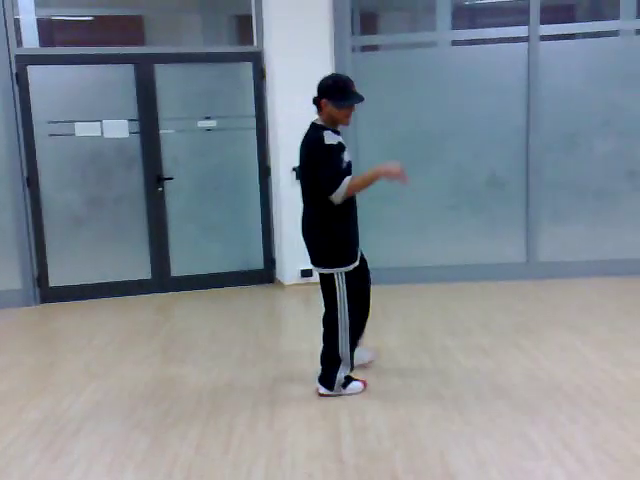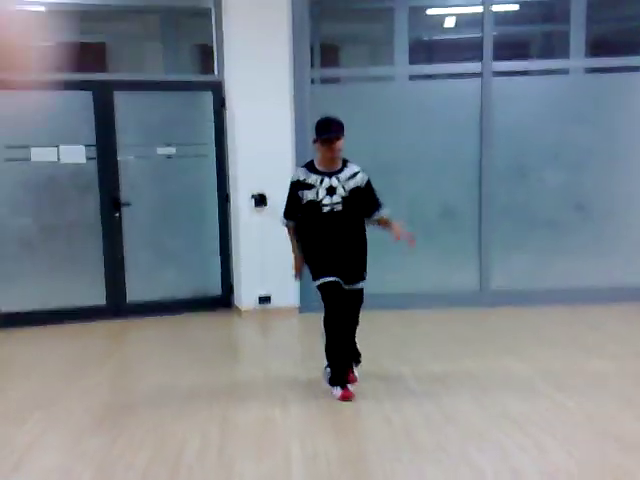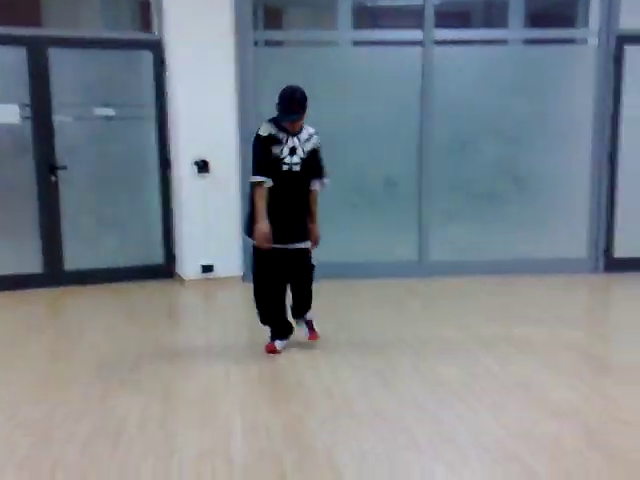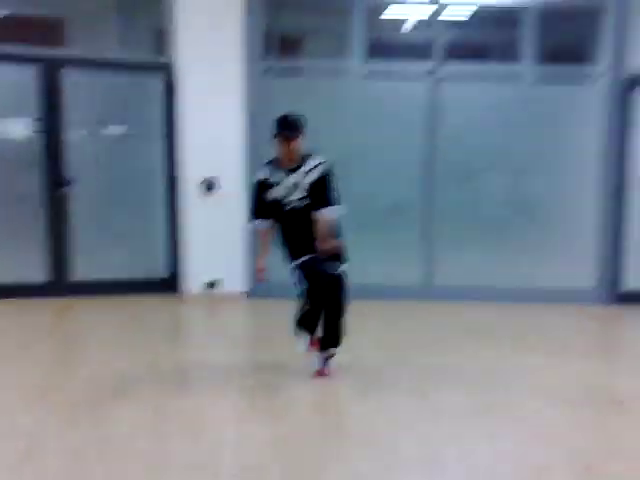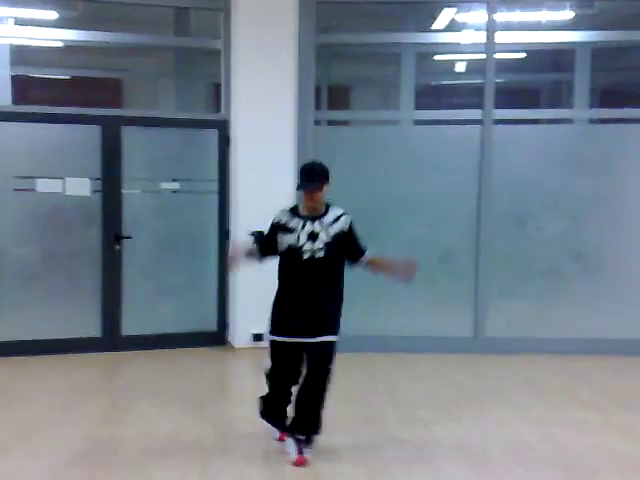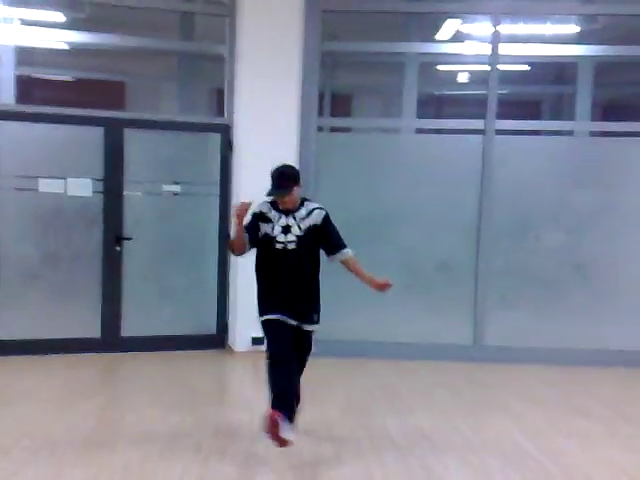
dt=0.7s
person 1, frame 1
left shoulder: (320, 137)
right shoulder: (324, 140)
right elbow: (339, 192)
right wrist: (379, 172)
left hip: (336, 233)
right hip: (329, 237)
left knee: (358, 288)
right knee: (340, 305)
left ankle: (347, 349)
right ankle: (333, 379)
person 1, frame 2
left shoulder: (356, 175)
right shoulder: (302, 177)
left elbow: (374, 211)
right elbow: (291, 218)
left wrist: (394, 227)
right wrist: (297, 254)
left hip: (353, 259)
right hip: (321, 261)
left knee: (349, 317)
right knee: (335, 317)
left ankle: (345, 362)
right ankle: (338, 378)
person 1, frame 3
left shoulder: (311, 138)
right shoulder: (267, 134)
left elbow: (313, 183)
right elbow: (260, 180)
left wrist: (313, 223)
right wrist: (261, 219)
left hip: (294, 220)
right hip: (269, 223)
left knee: (301, 276)
right knee: (268, 282)
left ankle: (303, 315)
right ankle: (279, 332)
person 1, frame 4
left shoulder: (318, 167)
right shoulder: (266, 176)
left elbow: (325, 209)
right elbow: (264, 221)
left wrist: (327, 237)
right wrist: (261, 257)
left hip: (325, 248)
right hip: (301, 250)
left knee: (334, 302)
right knee: (318, 286)
left ankle: (326, 350)
right ankle: (307, 326)
person 1, frame 5
left shoulder: (339, 221)
right shoulder: (283, 221)
left elbow: (358, 256)
right elbow: (262, 249)
left wrist: (394, 267)
right wrist: (243, 254)
left hip: (323, 319)
right hip: (287, 316)
left knee: (316, 380)
right knee: (281, 375)
left ankle: (300, 437)
right ankle: (276, 417)
person 1, frame 6
left shoulder: (316, 215)
right shoulder: (263, 213)
left elbow: (339, 252)
right elbow: (239, 249)
left wrist: (370, 280)
right wrist: (239, 222)
left hip: (305, 305)
right hip: (273, 303)
left knee: (295, 362)
right knee: (280, 356)
left ankle: (284, 417)
right ankle: (281, 416)
